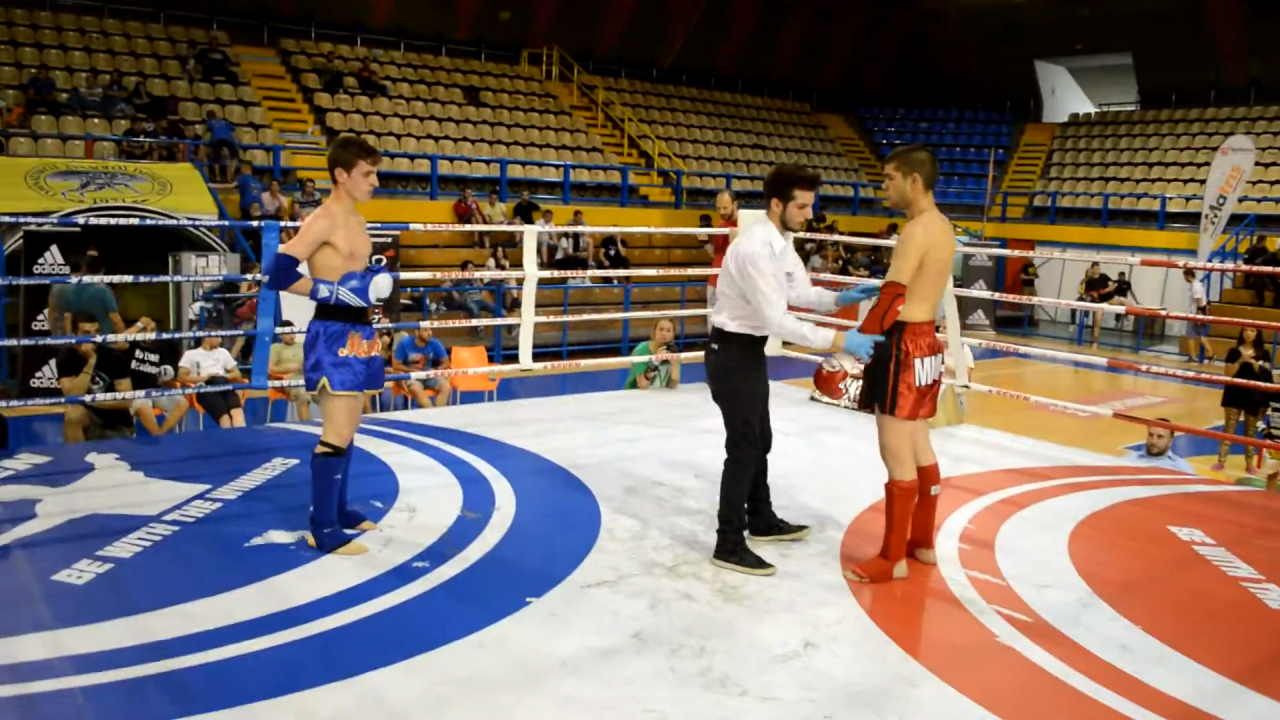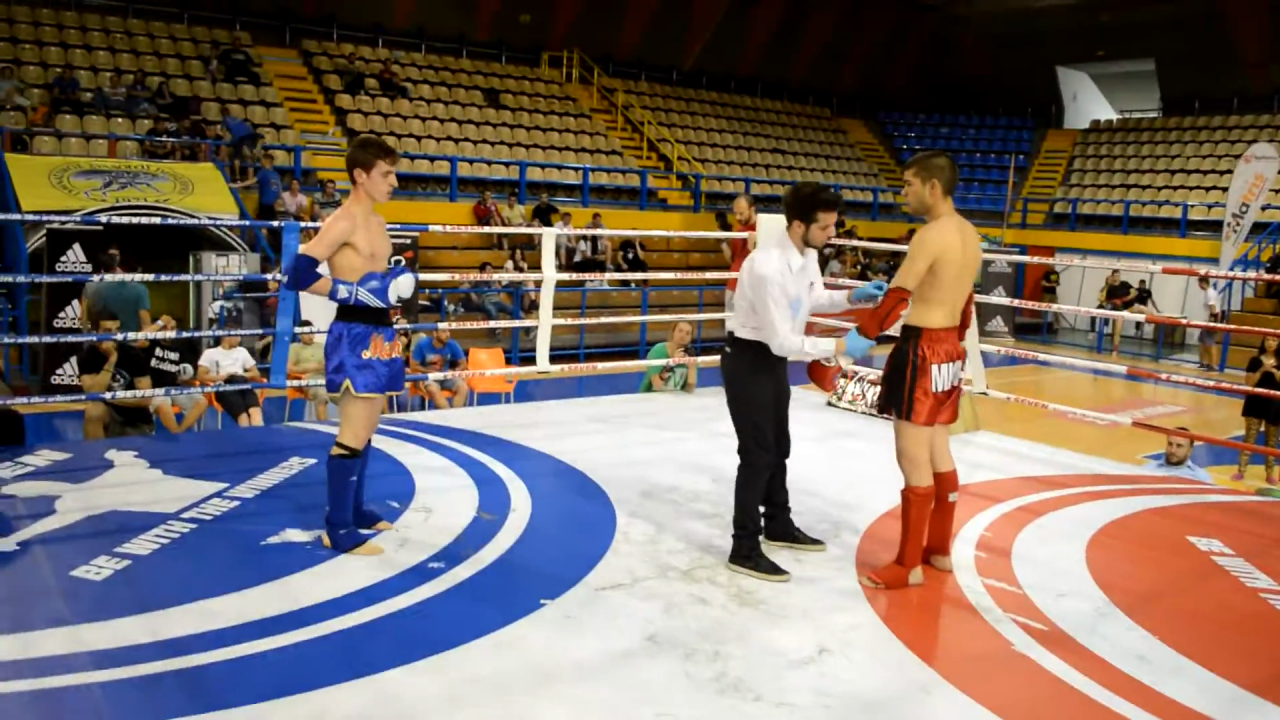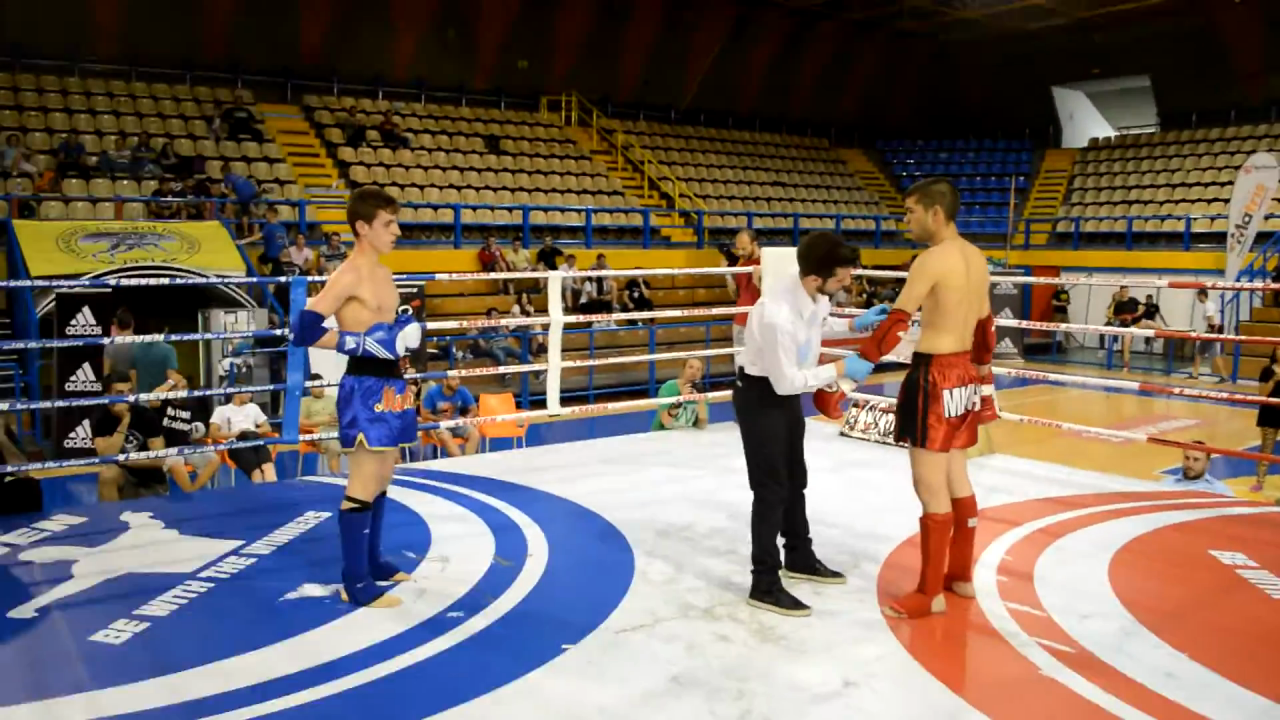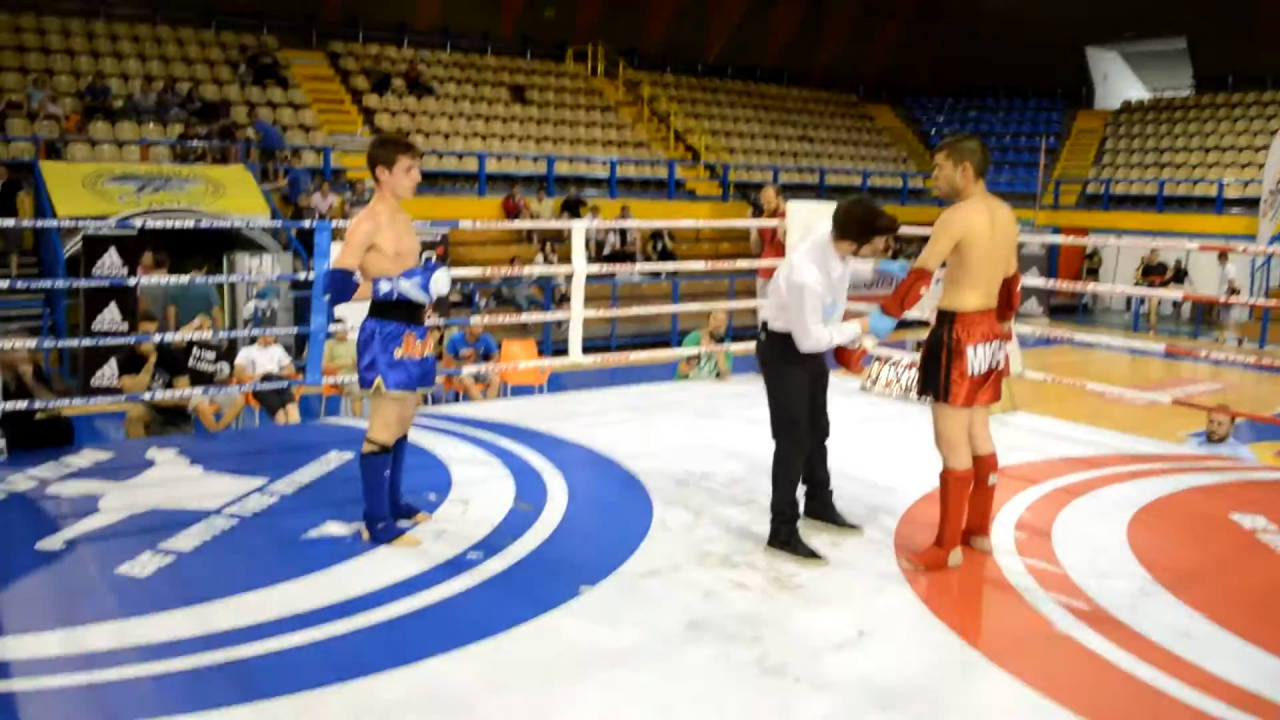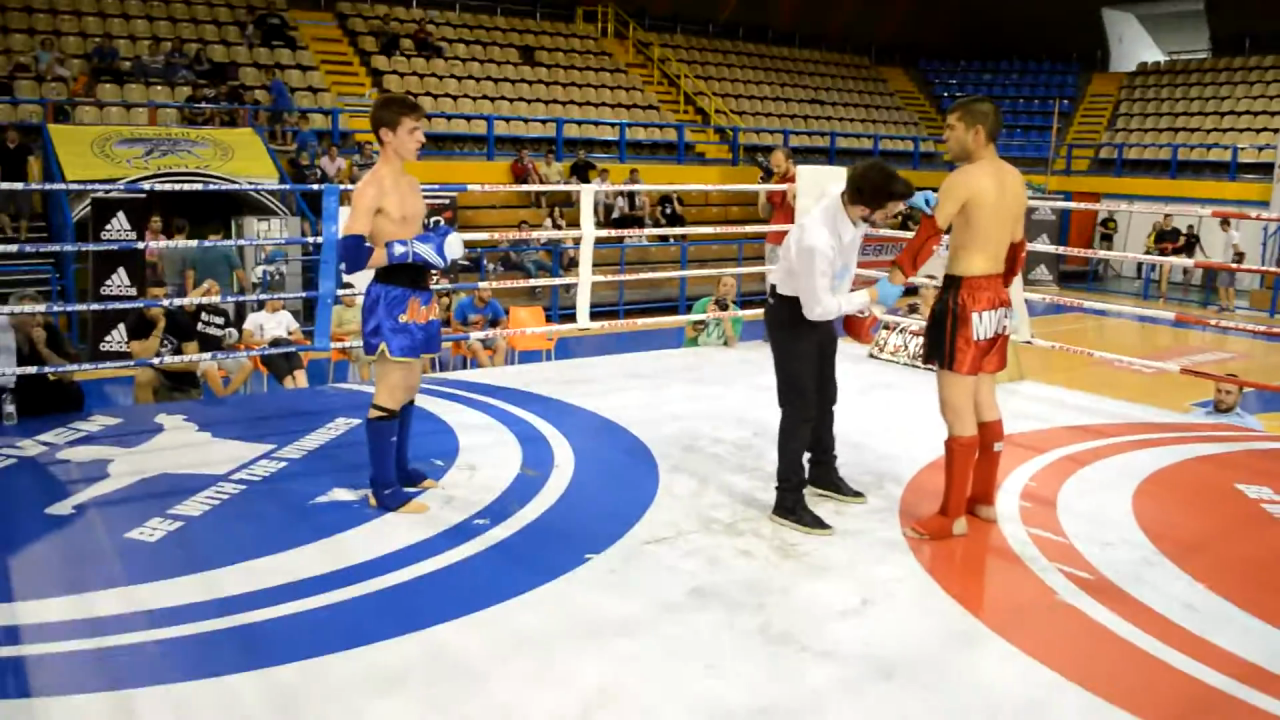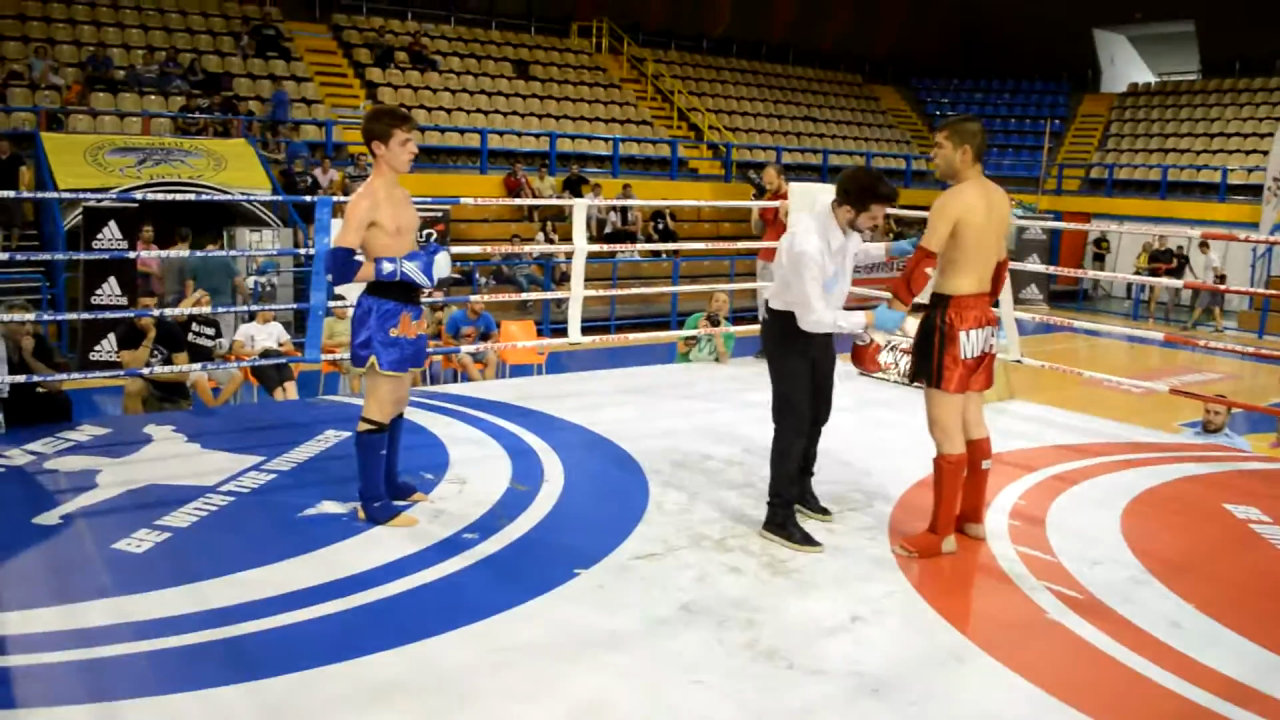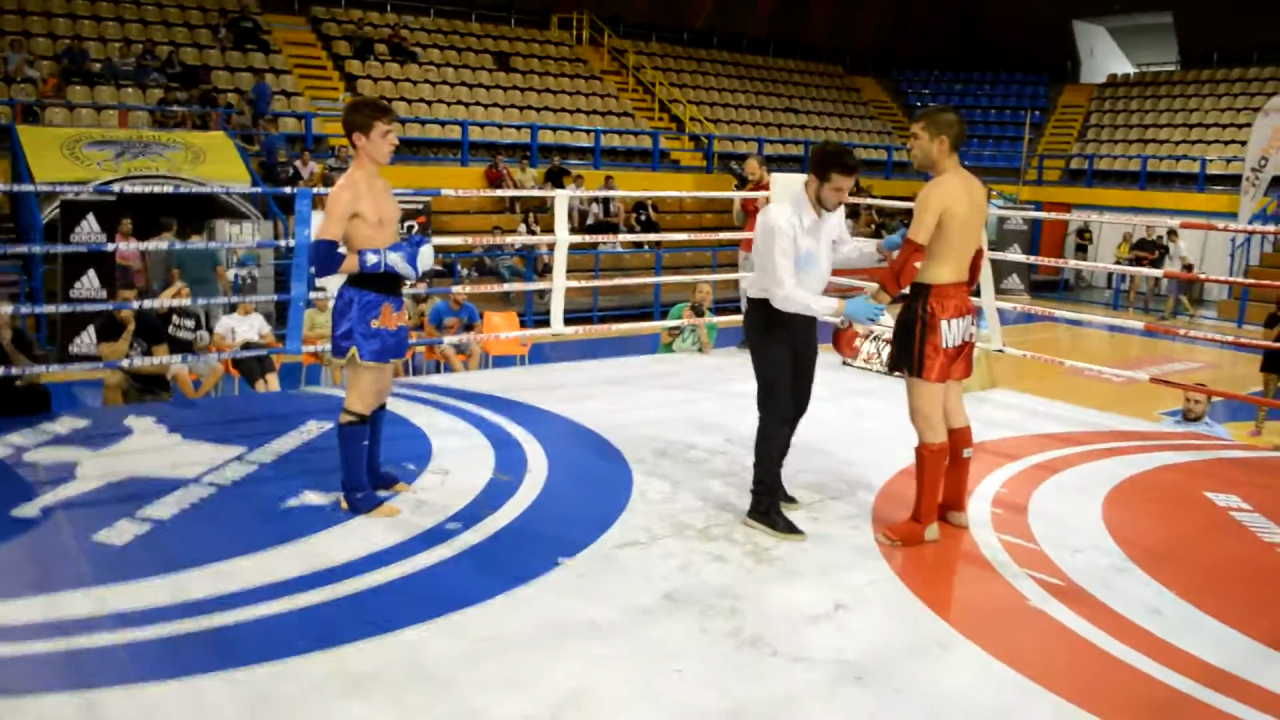
dt=0.2s
person 1, frame 1
left shoulder: (917, 229)
right shoulder: (941, 226)
left elbow: (893, 297)
right wrist: (870, 329)
left hip: (904, 347)
right hip: (925, 344)
left knee: (897, 453)
right knee: (919, 447)
left ankle: (893, 559)
right ankle: (922, 541)
person 1, frame 2
left shoulder: (931, 234)
right shoulder: (969, 233)
left elbow: (896, 299)
left wrist: (850, 343)
left hip: (922, 350)
right hip: (949, 350)
left knee: (914, 459)
right knee: (938, 453)
left ankle: (909, 565)
right ankle: (939, 548)
person 1, frame 3
left shoulder: (932, 259)
right shoulder: (976, 258)
left elbow: (897, 321)
right elbow: (984, 325)
right wrist: (983, 377)
left hip: (935, 375)
right hip: (963, 373)
left knee: (931, 487)
right knee: (956, 479)
left ankle: (930, 594)
right ankle: (960, 575)
person 1, frame 4
left shoulder: (957, 216)
right shoulder: (1006, 216)
left elbow: (920, 277)
left wrist: (879, 320)
left hip: (959, 333)
right hip: (988, 332)
left knee: (952, 442)
right knee: (978, 434)
left ankle: (947, 547)
right ankle: (979, 530)
person 1, frame 5
left shoulder: (965, 178)
right shoulder: (1014, 180)
left elbow: (927, 236)
left wrist: (890, 284)
left hip: (965, 298)
right hip: (995, 296)
left knee: (957, 409)
right knee: (984, 403)
left ankle: (953, 515)
right ankle: (984, 498)
person 1, frame 6
left shoulder: (953, 199)
right shoulder: (1000, 199)
left elbow: (922, 264)
left hip: (952, 318)
right hip: (981, 316)
left knee: (946, 428)
right knee: (972, 421)
left ankle: (941, 533)
right ankle: (973, 517)
person 1, frame 7
left shoulder: (936, 191)
right shoulder: (976, 188)
left elbow: (910, 258)
left wrist: (870, 306)
left hip: (931, 306)
right hip: (960, 305)
left knee: (927, 417)
right knee: (952, 408)
left ankle: (924, 521)
right ankle: (955, 504)
person 2, frame 1
left shoulder: (358, 222)
right shoulder: (322, 221)
right elbow: (278, 274)
left wrist: (377, 282)
right wrist: (333, 291)
left hip: (360, 333)
right hip: (333, 334)
left knee: (347, 429)
right knee: (337, 433)
left ankle: (338, 508)
right ankle: (323, 527)
person 2, frame 2
left shoulder: (378, 223)
right shoulder: (343, 222)
right elbow: (297, 275)
left wrist: (398, 282)
right wrist: (353, 293)
left hip: (380, 334)
right hip: (355, 336)
left knee: (365, 430)
right knee: (353, 434)
left ankle: (355, 509)
right ankle: (338, 528)
person 2, frame 3
left shoulder: (384, 274)
right shoulder: (348, 276)
right elbow: (303, 330)
left wrist: (405, 333)
right wrist: (359, 344)
left hip: (391, 386)
right hip: (366, 388)
left knee: (380, 482)
right knee: (363, 487)
left ankle: (372, 561)
right ankle: (355, 581)
person 2, frame 4
left shoulder: (404, 221)
right shoulder: (366, 224)
right elbow: (337, 288)
left wrist: (429, 281)
right wrist: (396, 288)
left hip: (412, 331)
right hip: (386, 333)
left knee: (401, 424)
right knee: (383, 429)
left ankle: (393, 502)
right ankle: (376, 522)
person 2, frame 5
left shoulder: (411, 183)
right shoulder: (371, 187)
right elbow: (351, 256)
left wrist: (437, 245)
right wrist: (410, 250)
left hip: (417, 296)
right hip: (392, 299)
left knee: (408, 390)
right knee: (389, 395)
left ankle: (400, 468)
right ankle: (383, 488)
person 2, frame 6
left shoulder: (403, 196)
right shoulder: (366, 199)
right elbow: (338, 268)
left wrist: (427, 262)
right wrist: (399, 269)
left hip: (407, 310)
right hip: (383, 311)
left knee: (397, 403)
right knee: (379, 408)
left ankle: (390, 482)
right ankle: (372, 501)
person 2, frame 7
left shoulder: (383, 186)
right shoulder: (347, 191)
right elbow: (322, 260)
left wrist: (410, 253)
right wrist: (382, 260)
left hip: (388, 301)
right hip: (364, 303)
left knee: (379, 394)
right knee: (361, 398)
left ankle: (372, 472)
right ankle: (355, 491)
person 3, frame 1
left shoulder: (781, 242)
right shoulder: (754, 249)
left elbow: (797, 291)
right elbow: (778, 321)
left wrist: (843, 297)
right wrist: (838, 340)
left hip: (750, 349)
right hip: (733, 352)
left knee: (759, 440)
right knee: (743, 446)
left ankle: (761, 519)
right ankle: (729, 544)
person 3, frame 2
left shoulder: (807, 254)
right shoulder: (767, 268)
left elbow: (811, 298)
right elbow: (782, 340)
left wrist: (852, 297)
right wrist: (839, 346)
left hip: (773, 358)
right hip: (749, 359)
left knee: (777, 447)
right knee: (757, 453)
left ankle: (778, 525)
right ankle: (744, 549)
person 3, frame 3
left shoulder: (815, 293)
right shoulder: (777, 316)
right elbow: (786, 381)
left wrist: (853, 324)
right wrist: (839, 370)
left hip: (787, 389)
right hip: (761, 394)
left knee: (794, 478)
right knee: (771, 487)
left ankle: (799, 556)
right ankle: (764, 583)
person 3, frame 4
left shoulder: (839, 247)
right shoulder: (805, 275)
right elbow: (810, 339)
left wrist: (878, 270)
right wrist: (862, 327)
left hip: (811, 340)
right hip: (785, 347)
left knee: (817, 430)
right knee: (794, 438)
left ankle: (819, 503)
right ankle: (783, 533)
person 3, frame 5
left shoulder: (850, 201)
right shoulder: (816, 239)
right elbow: (817, 308)
left wrist: (910, 204)
right wrist: (872, 296)
left hip: (821, 307)
right hip: (793, 313)
left knee: (824, 396)
right knee: (800, 405)
left ankle: (823, 471)
right ankle: (788, 502)
person 3, frame 6
left shoulder: (847, 224)
right shoulder: (806, 244)
right elbow: (812, 317)
left wrist: (891, 250)
right wrist: (871, 319)
left hip: (819, 325)
right hip: (789, 329)
left knee: (817, 413)
right knee: (793, 421)
left ankle: (800, 488)
right ankle: (779, 517)
person 3, frame 7
left shoulder: (833, 211)
right shoulder: (779, 219)
left elbow: (840, 248)
right elbow: (782, 293)
left wrist: (881, 249)
right wrist: (843, 307)
left hip: (803, 316)
right hip: (770, 317)
left knee: (796, 404)
right knee: (776, 409)
left ankle: (770, 478)
right ankle: (763, 505)
